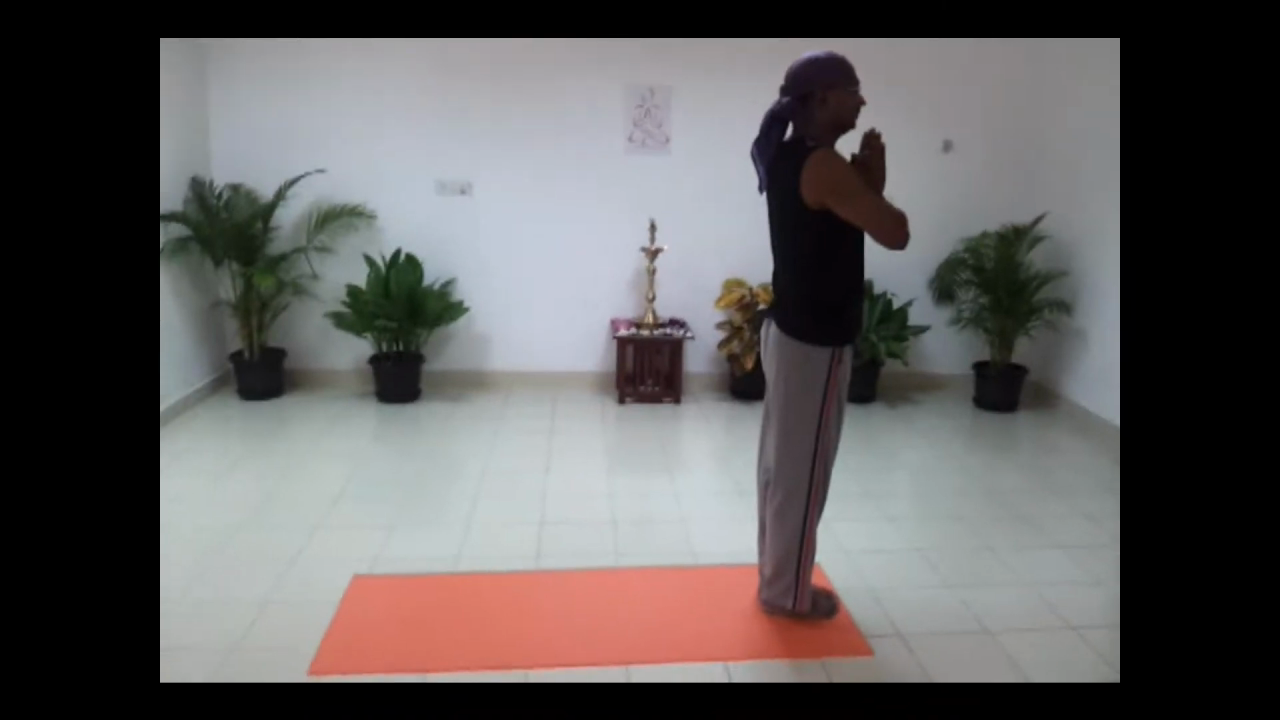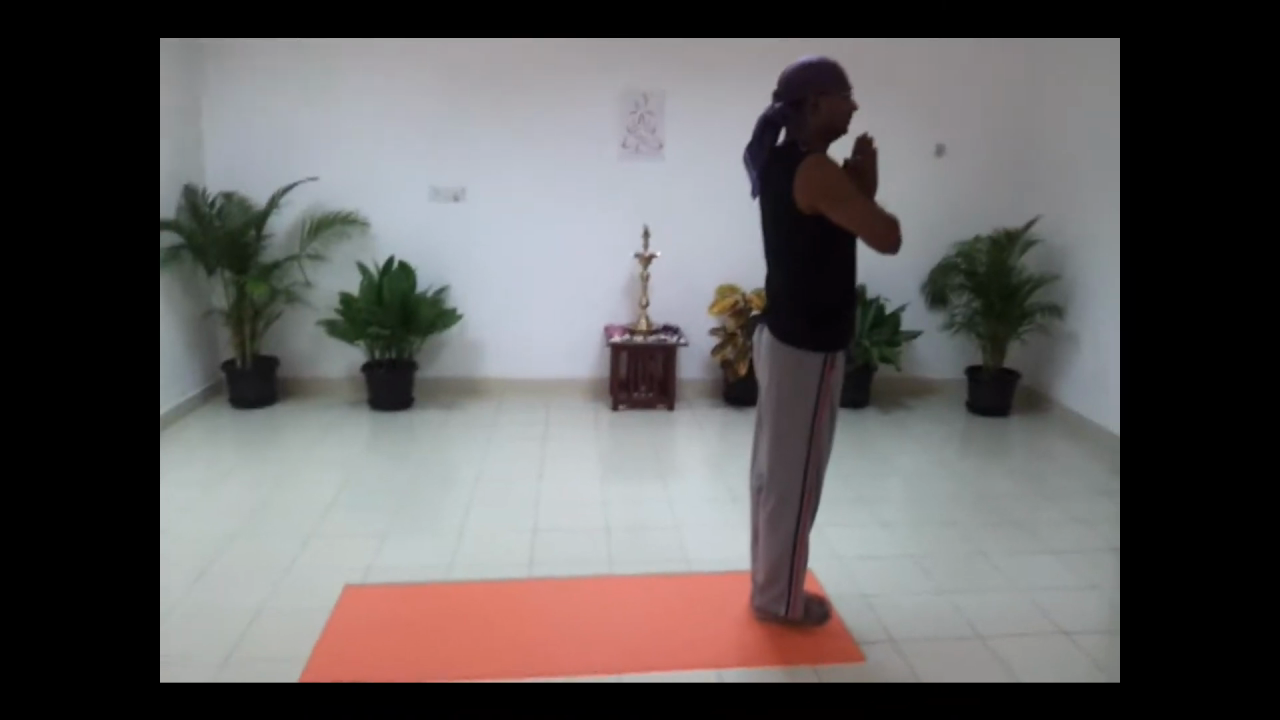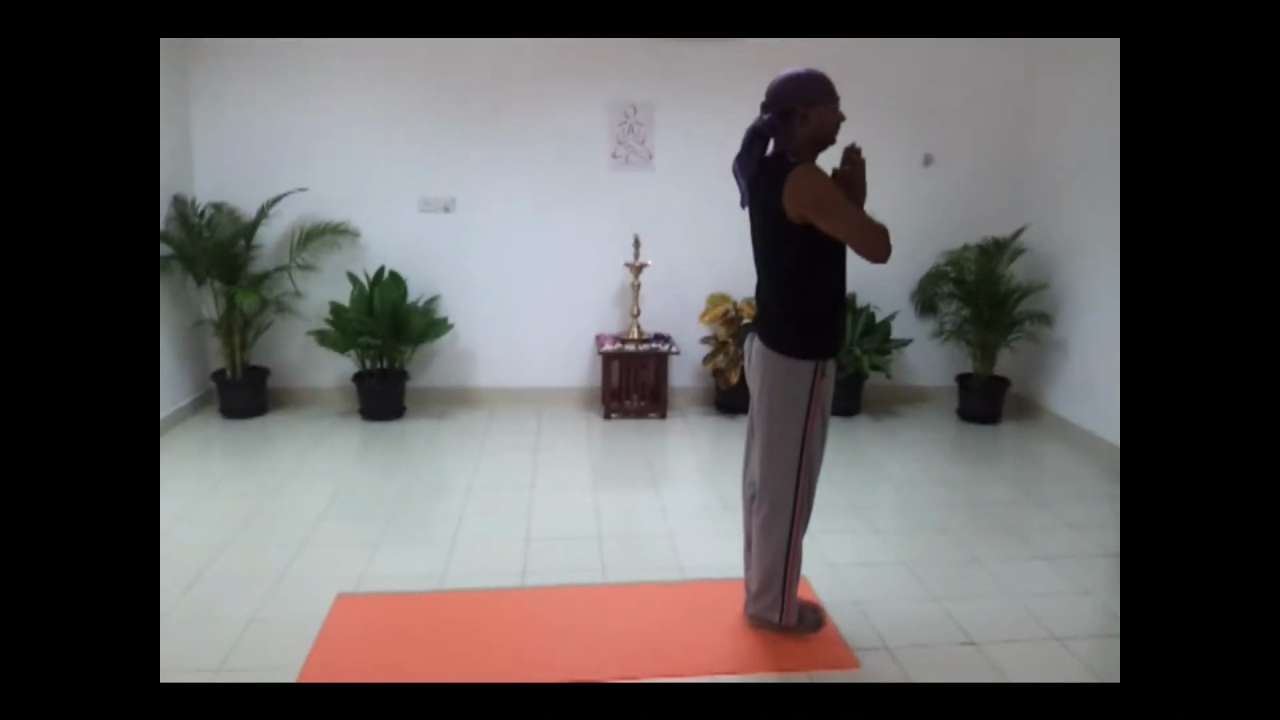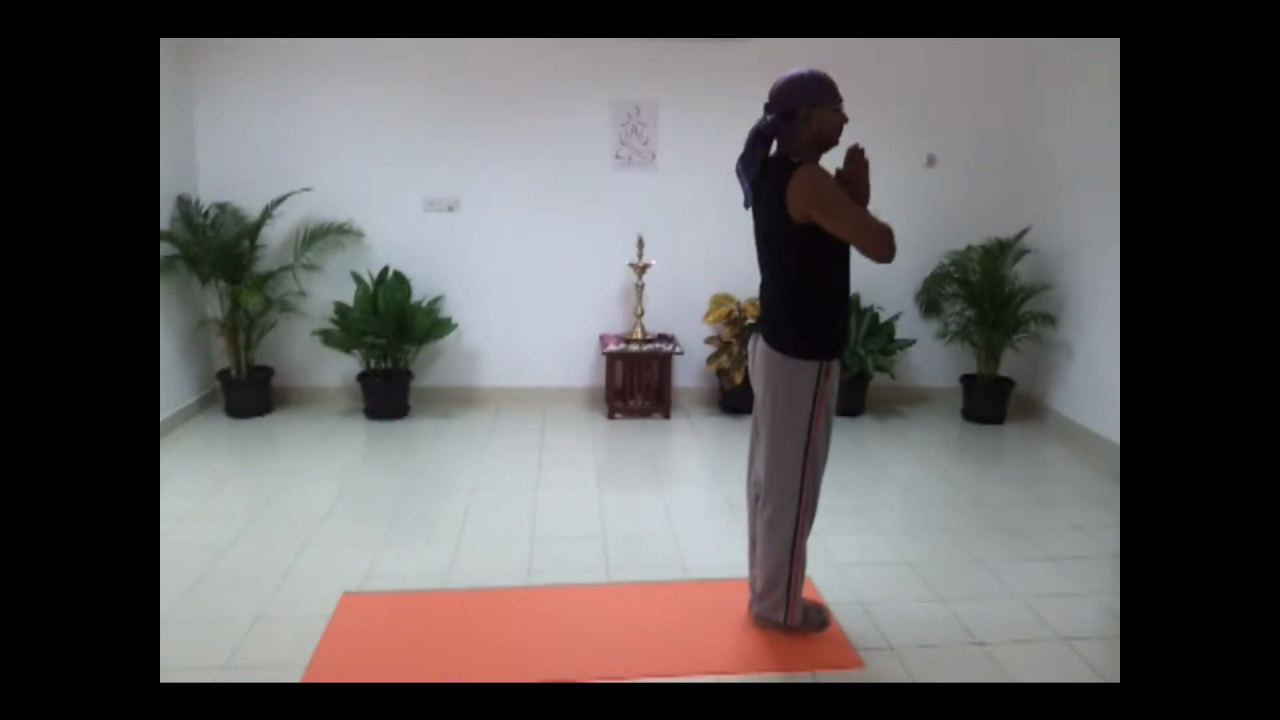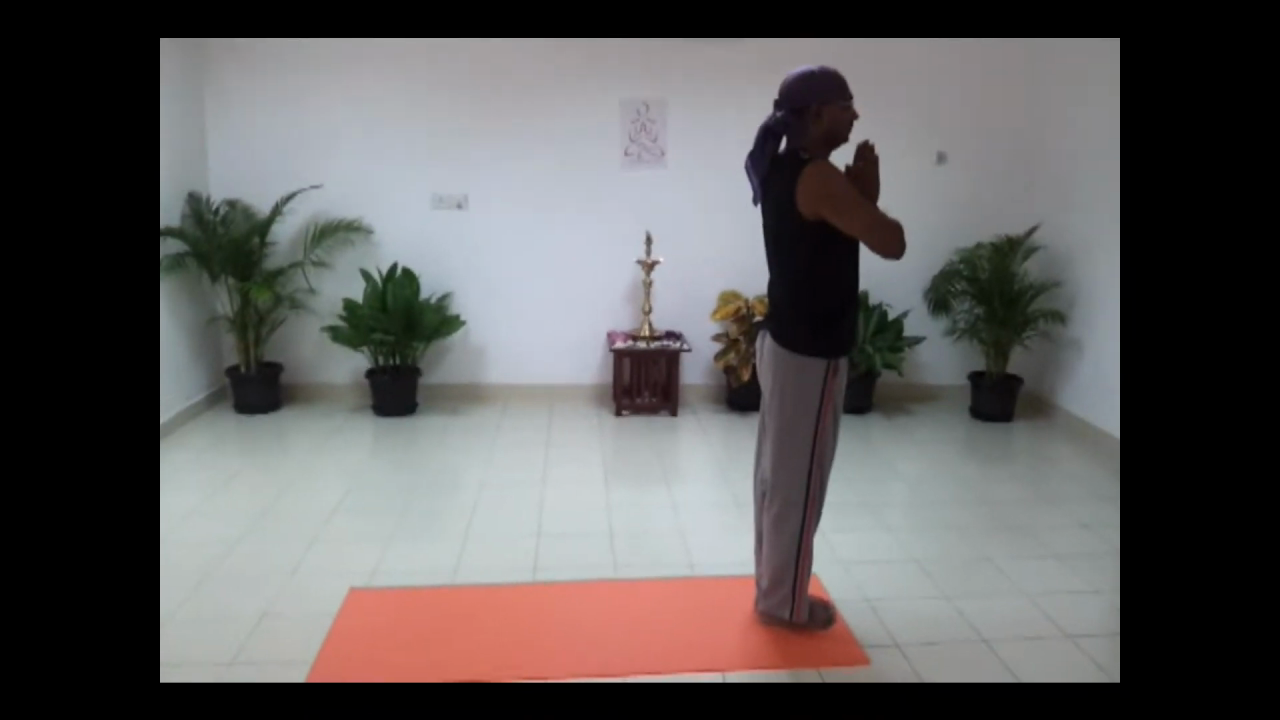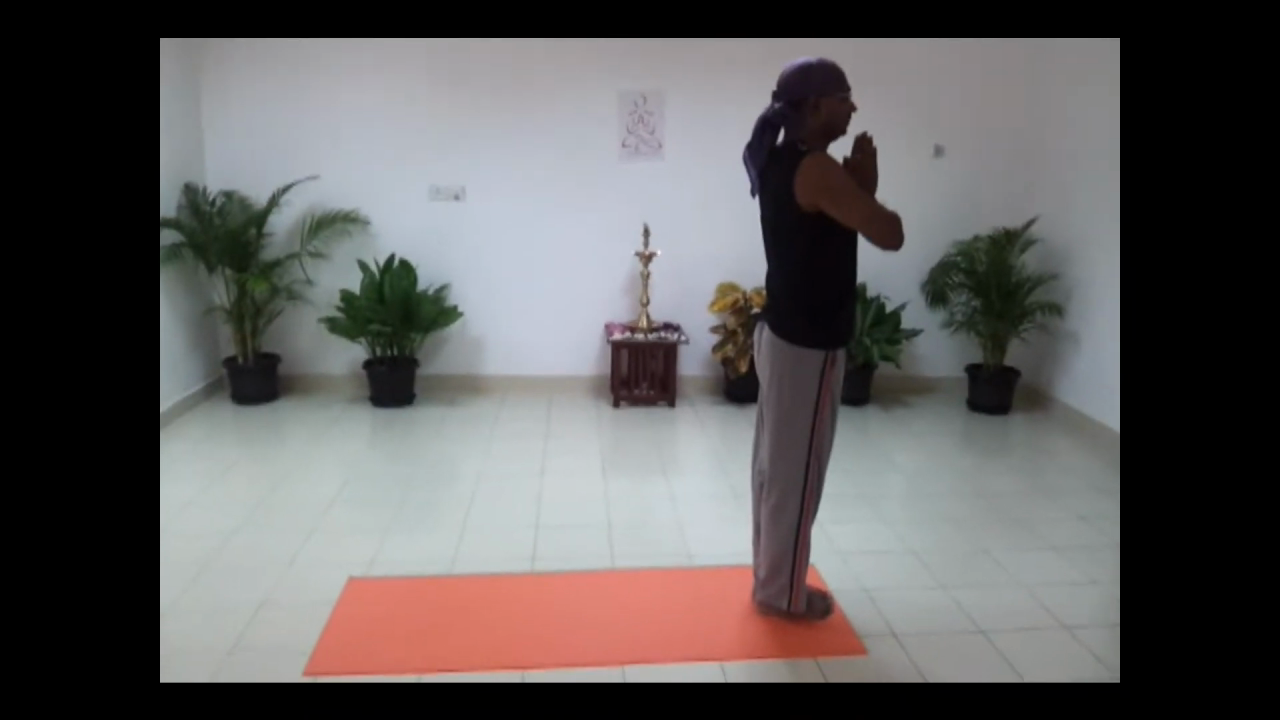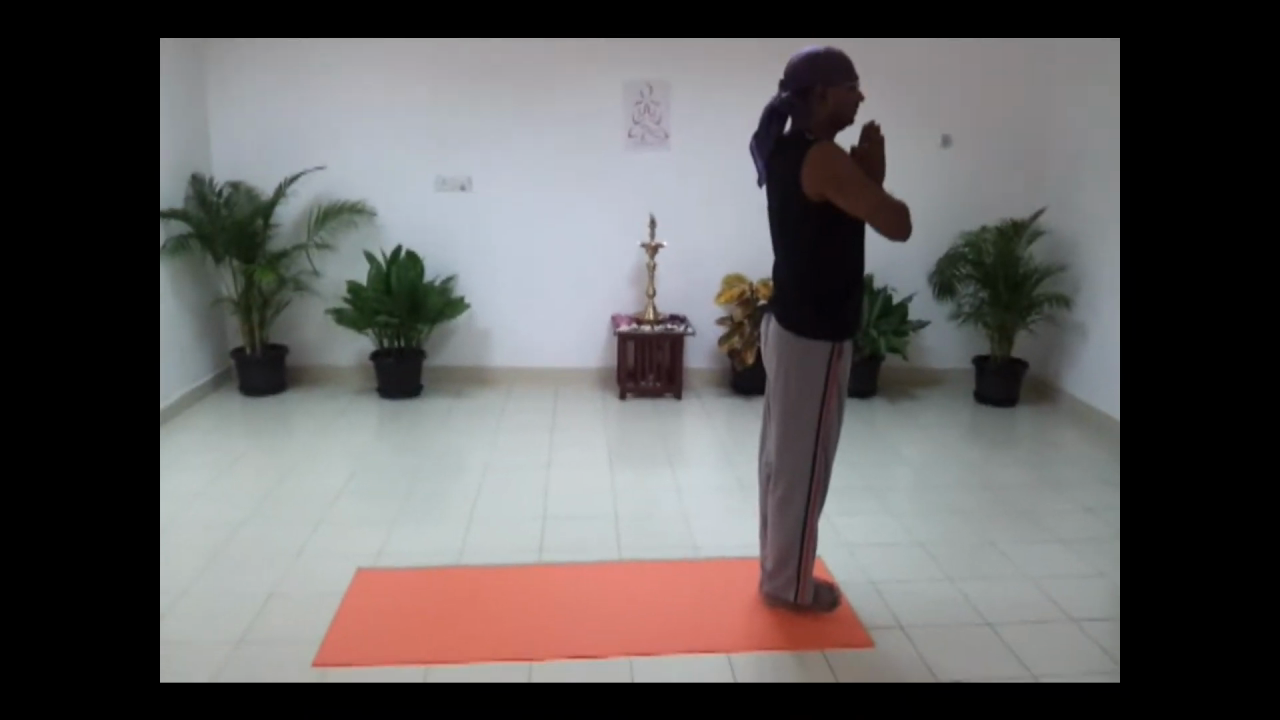
dt=0.1s
person 1, frame 1
left shoulder: (789, 157)
right shoulder: (823, 166)
left elbow: (839, 223)
right elbow: (896, 233)
left wrist: (865, 184)
right wrist: (874, 182)
left hip: (789, 330)
right hip: (815, 342)
left knee: (783, 463)
right knee: (802, 470)
left ankle: (778, 576)
right ankle: (787, 591)
person 1, frame 2
left shoulder: (782, 162)
right shoulder: (816, 171)
left elbow: (832, 227)
right elbow: (887, 237)
left wrist: (857, 188)
right wrist: (866, 188)
left hip: (782, 335)
right hip: (807, 347)
left knee: (776, 469)
right knee: (794, 475)
left ankle: (772, 583)
right ankle: (780, 598)
person 1, frame 3
left shoulder: (771, 173)
right shoulder: (804, 181)
left elbow: (824, 235)
right elbow: (877, 246)
left wrist: (845, 197)
right wrist: (855, 196)
left hip: (772, 344)
right hip: (799, 355)
left knee: (768, 477)
right knee: (787, 484)
left ankle: (764, 589)
right ankle: (774, 605)
person 1, frame 4
left shoulder: (774, 173)
right shoulder: (808, 182)
left elbow: (828, 234)
right elbow: (882, 246)
left wrist: (849, 198)
right wrist: (858, 198)
left hip: (776, 344)
right hip: (803, 356)
left knee: (772, 477)
right knee: (792, 484)
left ankle: (769, 589)
right ankle: (779, 605)
person 1, frame 5
left shoulder: (783, 170)
right shoulder: (818, 177)
left elbow: (837, 232)
right elbow: (891, 243)
left wrist: (857, 194)
right wrist: (867, 193)
left hip: (784, 342)
right hip: (811, 353)
left knee: (779, 474)
right knee: (798, 480)
left ankle: (775, 587)
right ankle: (785, 602)
person 1, frame 6
left shoulder: (781, 162)
right shoulder: (816, 170)
left elbow: (834, 223)
right elbow: (889, 234)
left wrist: (856, 187)
right wrist: (866, 186)
left hip: (782, 333)
right hip: (808, 344)
left knee: (777, 465)
right knee: (796, 471)
left ankle: (773, 577)
right ankle: (782, 592)
person 1, frame 7
left shoulder: (788, 152)
right shoulder: (823, 159)
left elbow: (841, 215)
right elbow: (897, 224)
left wrist: (863, 175)
right wrist: (873, 175)
left hip: (788, 324)
right hip: (815, 336)
left knee: (783, 457)
right knee: (803, 462)
left ankle: (779, 568)
right ankle: (789, 584)
